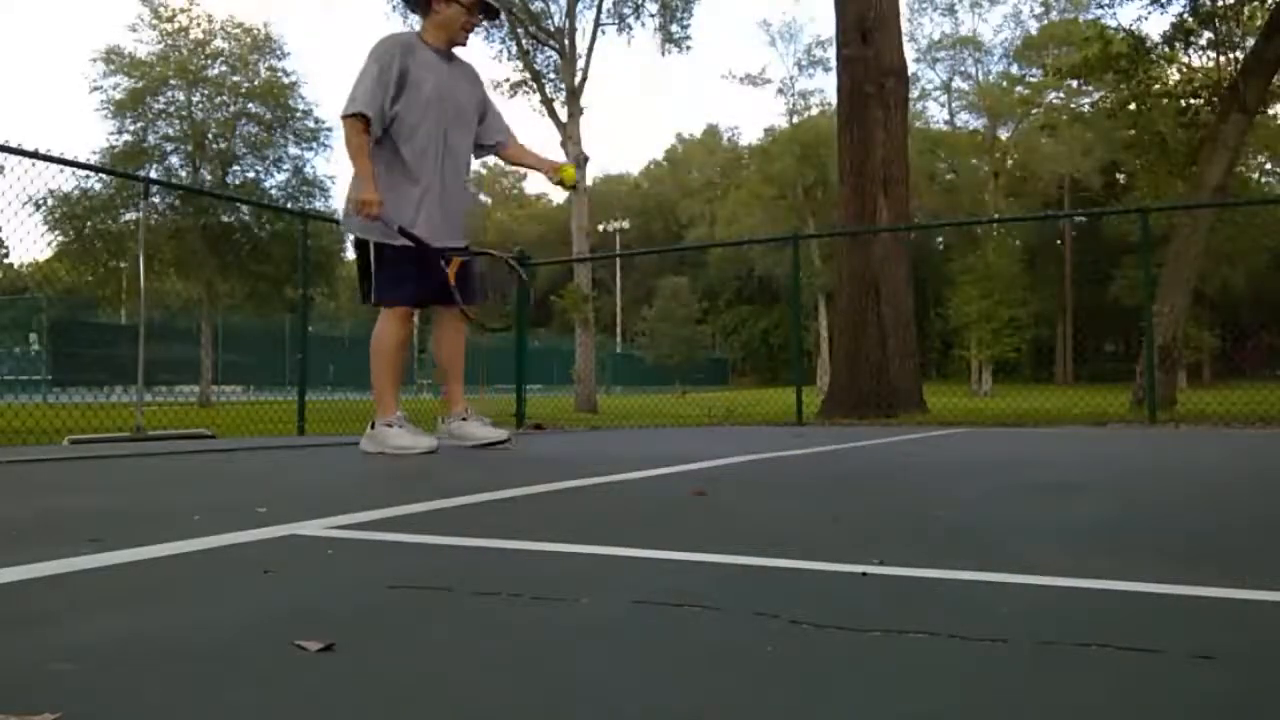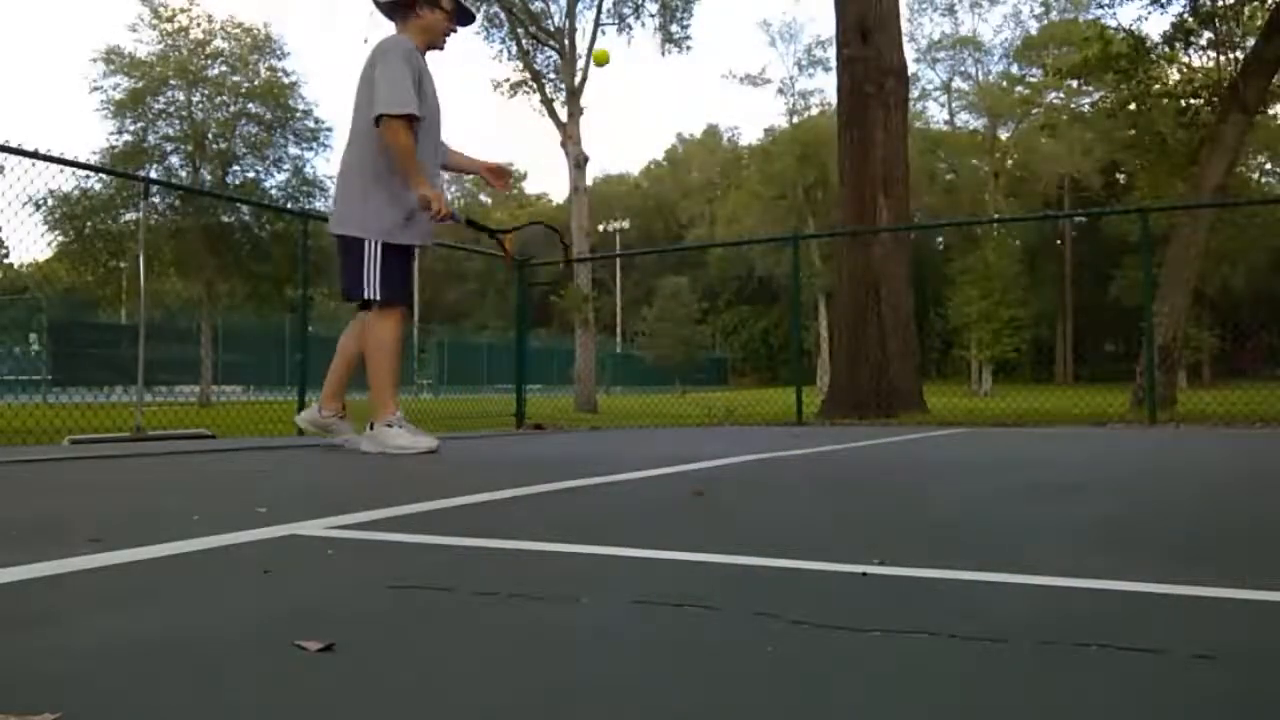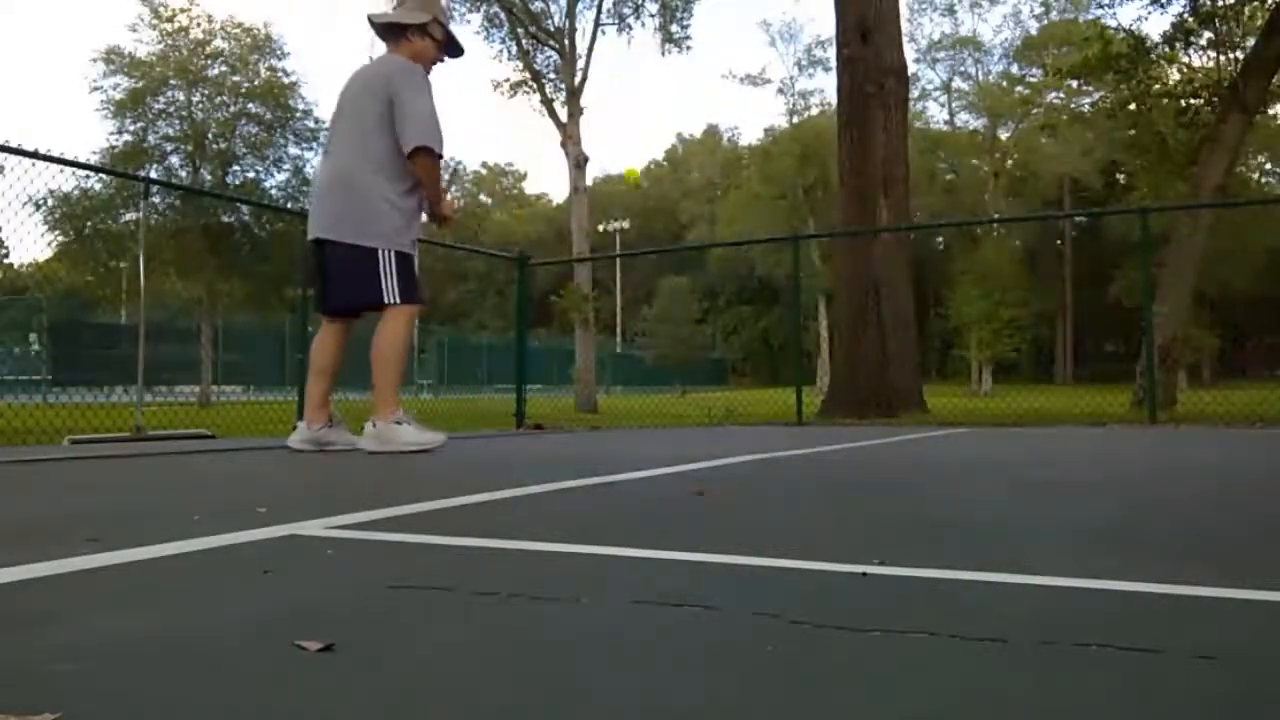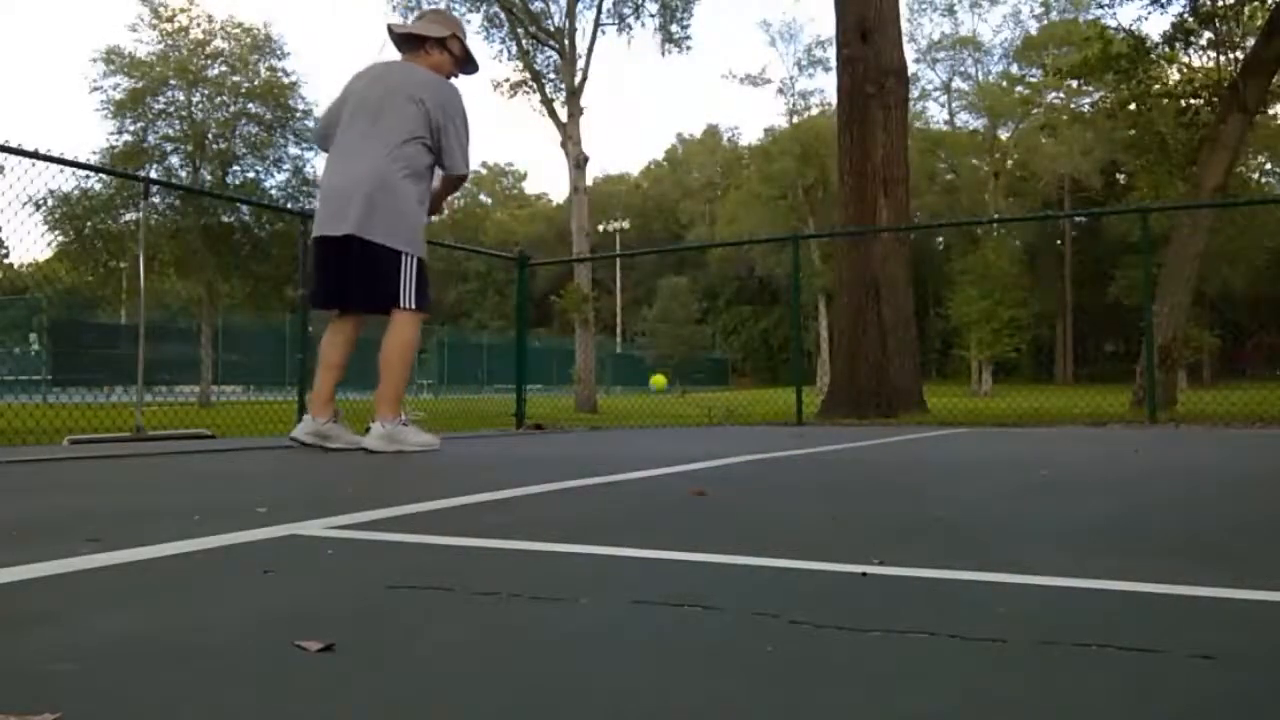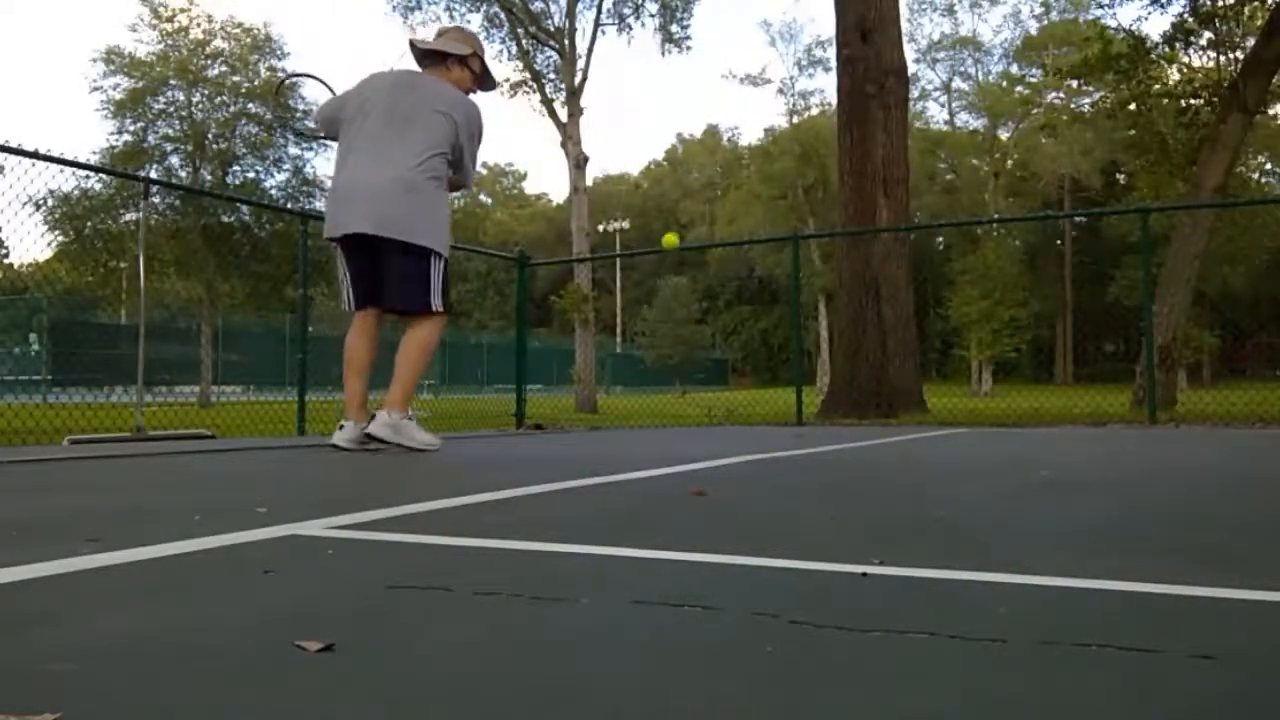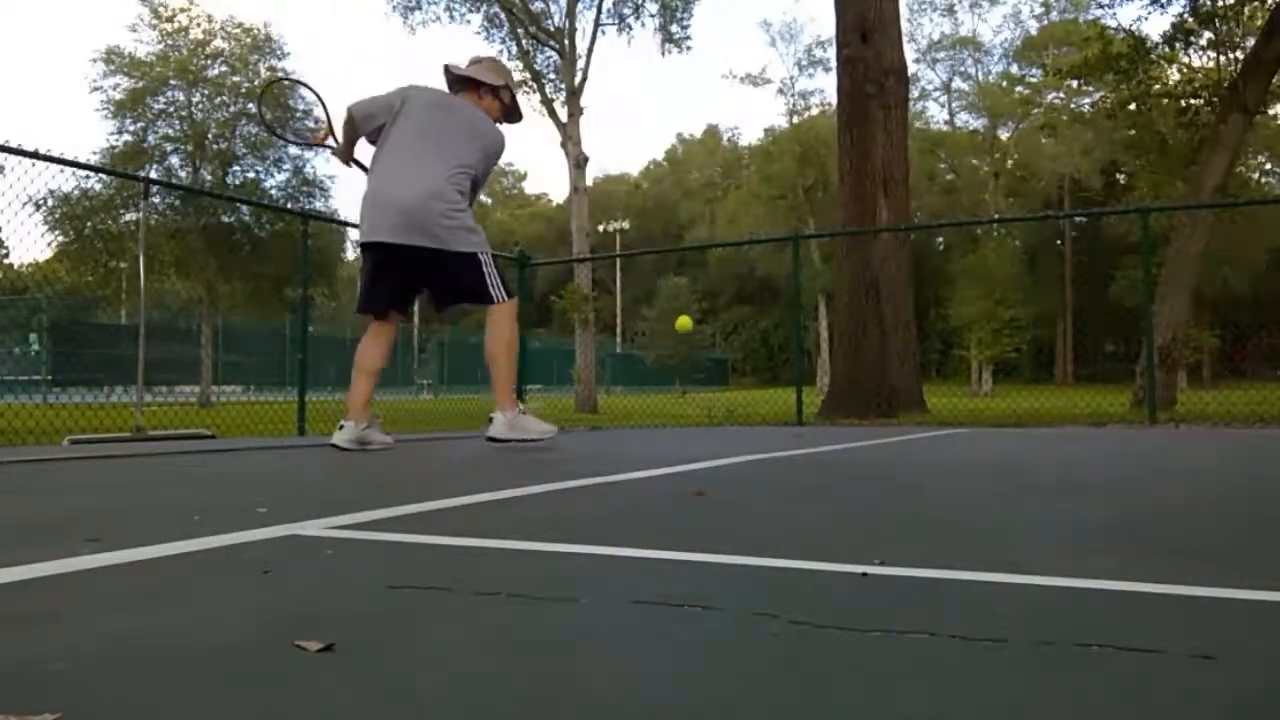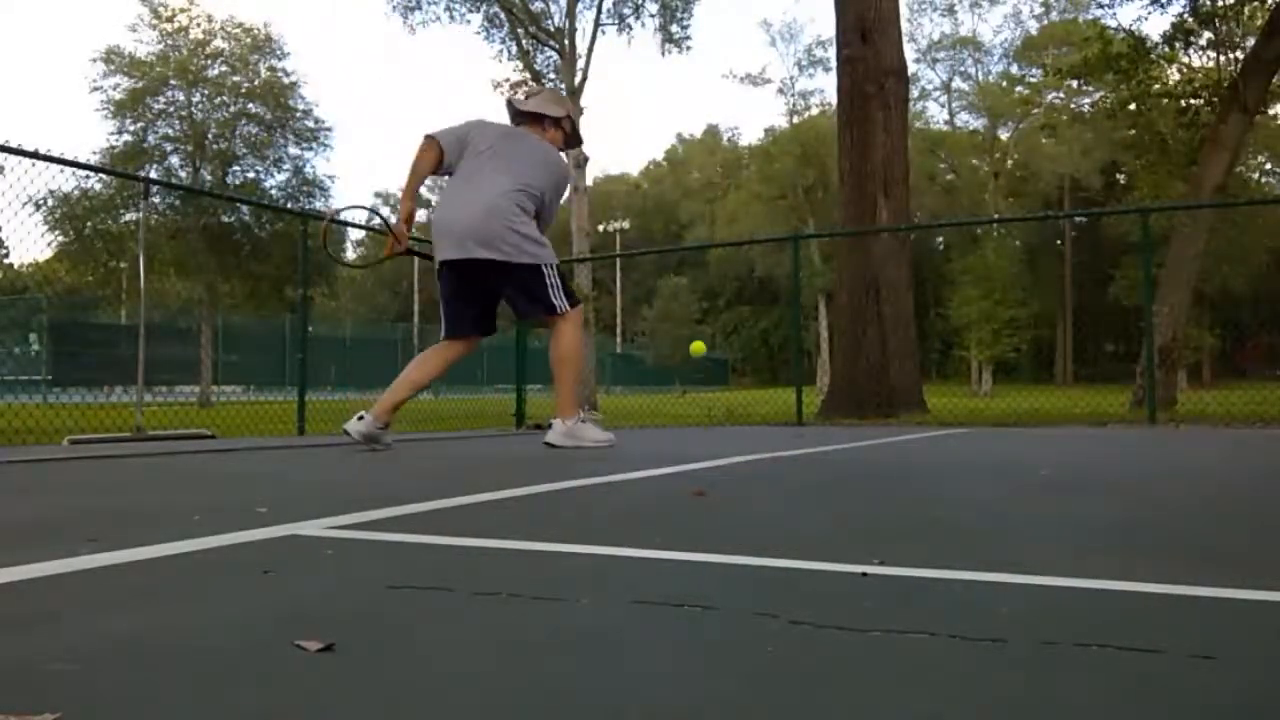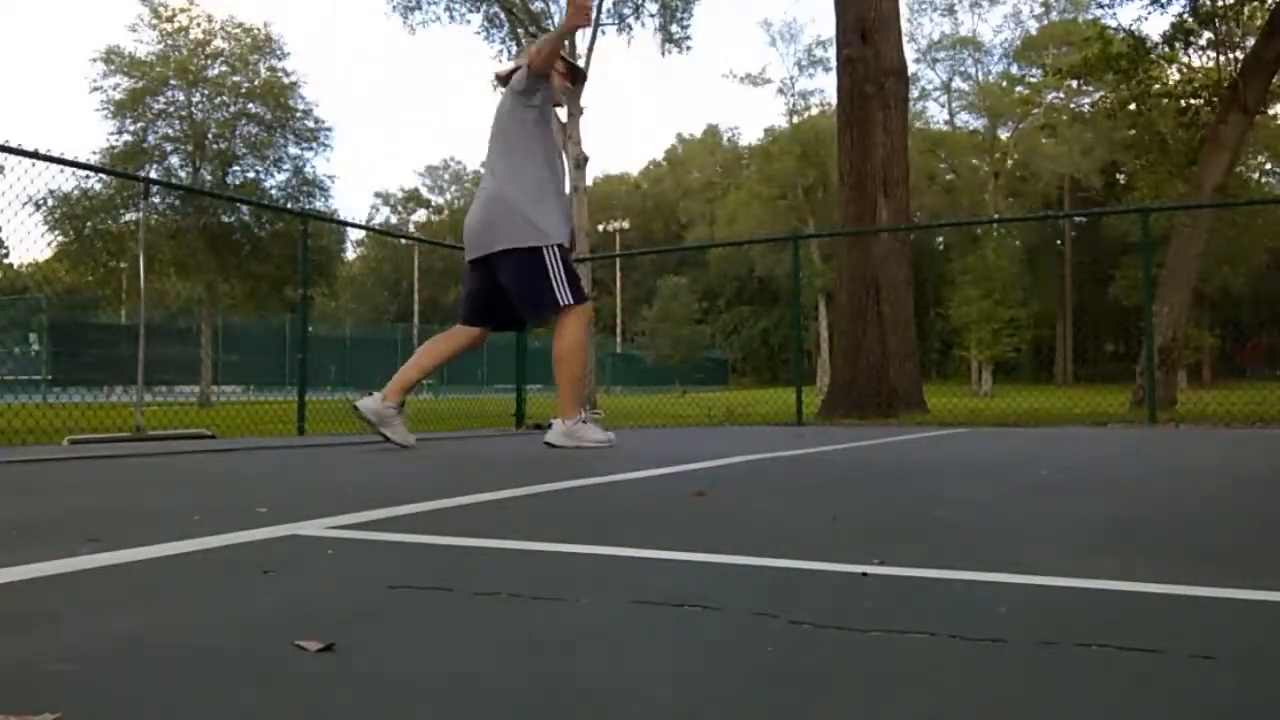
dt=0.3s
person 1, frame 1
left shoulder: (466, 76)
right shoulder: (395, 52)
left elbow: (497, 139)
right elbow: (356, 116)
left wrist: (546, 165)
right wrist: (367, 180)
left hip: (445, 220)
right hip: (396, 216)
left knee: (451, 309)
right knee: (397, 308)
left ankle: (457, 414)
right ankle: (385, 421)
person 1, frame 2
left shoulder: (410, 62)
right shoulder: (397, 51)
left elbow: (426, 147)
right elbow: (392, 120)
left wrist: (477, 167)
right wrist: (422, 186)
left hip: (386, 213)
right hip: (380, 211)
left knee: (376, 311)
right knee: (389, 308)
left ankle: (327, 408)
right ankle: (385, 423)
person 1, frame 3
left shoulder: (366, 75)
right shoulder: (407, 73)
right elbow: (421, 149)
left wrist: (419, 197)
right wrist: (437, 199)
left hip: (337, 214)
right hip: (370, 217)
left knee: (338, 316)
right knee: (400, 307)
left ankle: (315, 421)
right ankle: (387, 420)
person 1, frame 4
left shoulder: (365, 77)
right shoulder: (442, 93)
left elbow: (324, 135)
right elbow: (458, 172)
right wrist: (437, 196)
left hip: (335, 209)
right hip: (387, 213)
left knee: (344, 313)
right knee: (407, 312)
left ankle: (318, 416)
right ankle: (387, 422)
person 1, frame 5
left shoulder: (380, 82)
right shoulder: (464, 109)
left elbow: (324, 120)
right elbow: (460, 178)
left hip: (352, 211)
right hip: (412, 218)
left knee: (367, 314)
right knee: (428, 316)
left ankle: (353, 420)
right ankle: (394, 413)
person 1, frame 6
left shoulder: (414, 97)
right shoulder: (491, 138)
left elbow: (355, 116)
left wrist: (346, 150)
left hip: (382, 221)
right hip: (442, 221)
left knee: (382, 322)
right knee: (501, 307)
left ankle: (355, 423)
right ankle: (507, 413)
person 1, frame 7
left shoulder: (481, 132)
right shoulder: (555, 166)
left elbow: (433, 145)
right elbow: (539, 227)
left wrist: (406, 206)
left hip: (453, 241)
right hip: (506, 236)
left knee: (457, 343)
right knee: (568, 316)
left ankle: (374, 418)
right ankle: (568, 421)
person 1, frame 8
left shoulder: (527, 115)
right shoulder: (527, 91)
right elbow: (542, 60)
left hip: (488, 231)
right hip: (522, 229)
left knee: (469, 329)
right knee: (574, 312)
left ankle: (386, 401)
right ankle: (570, 421)
